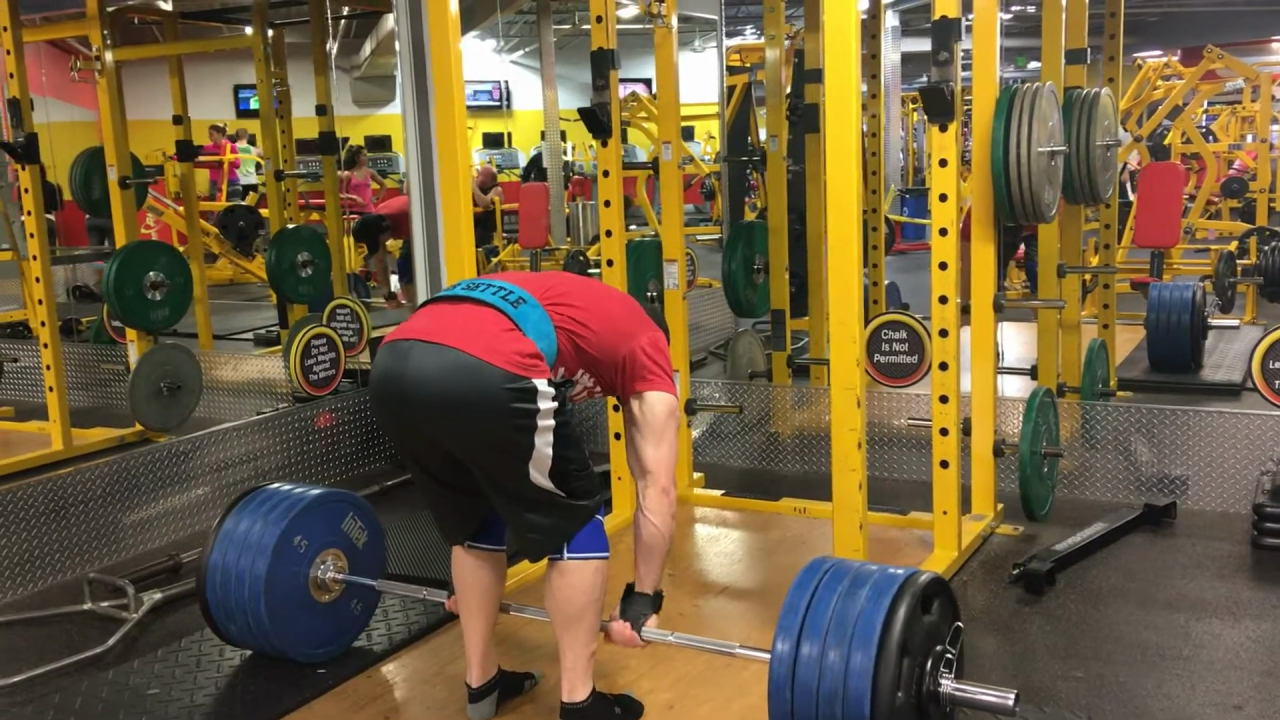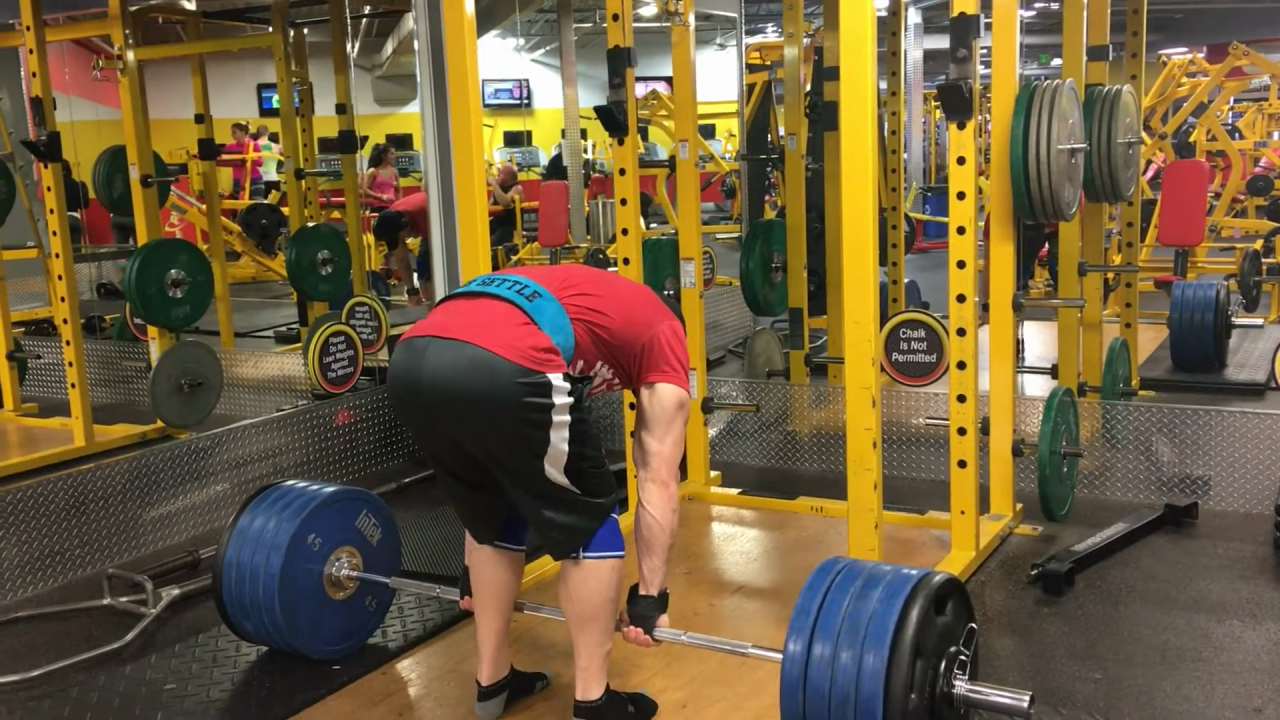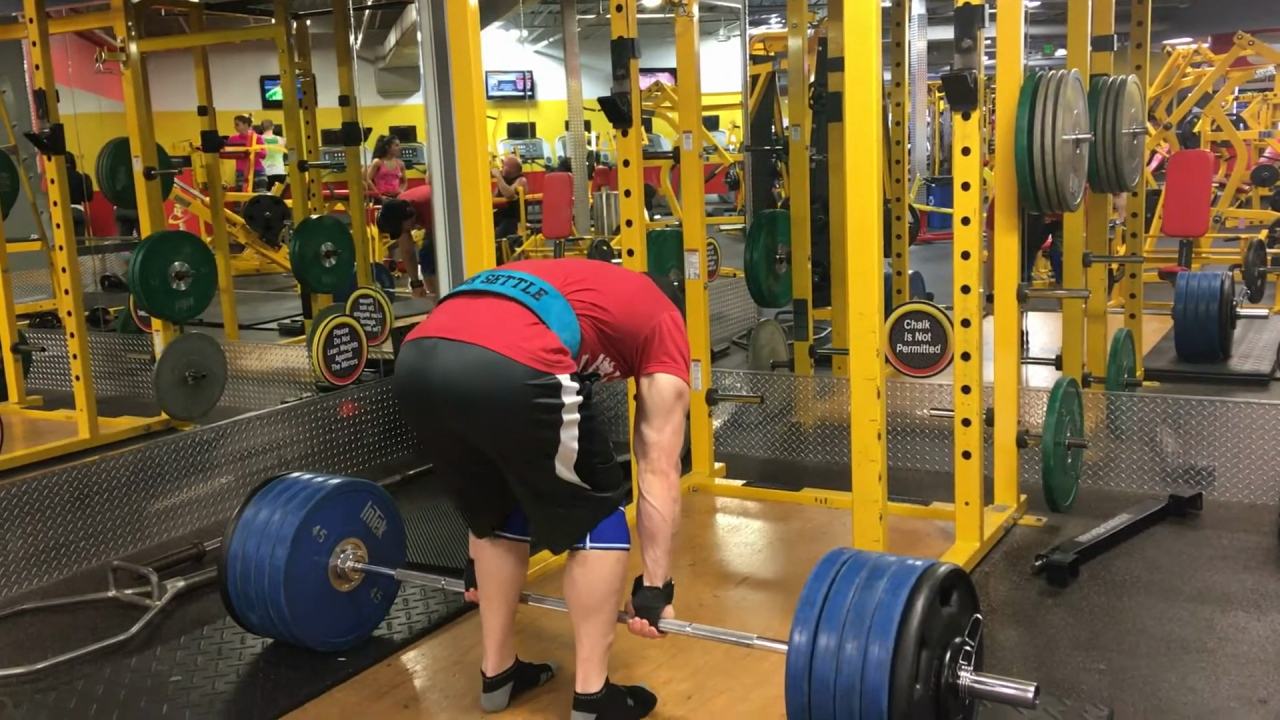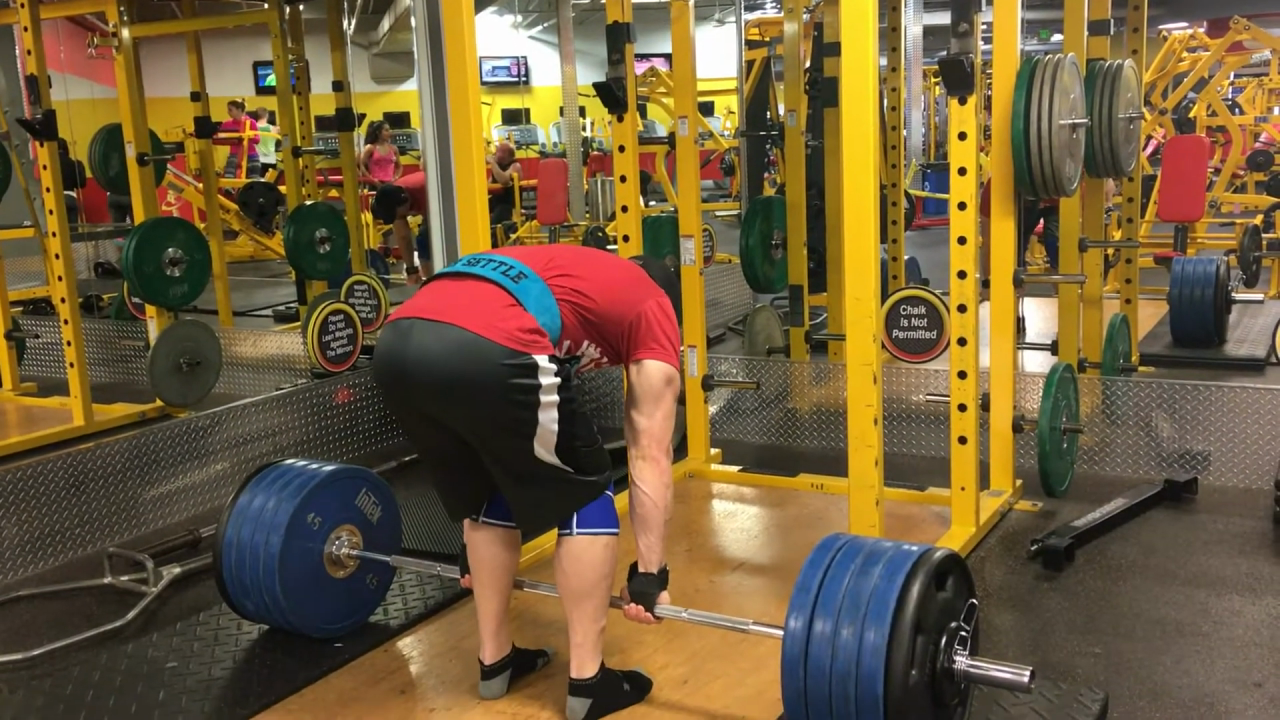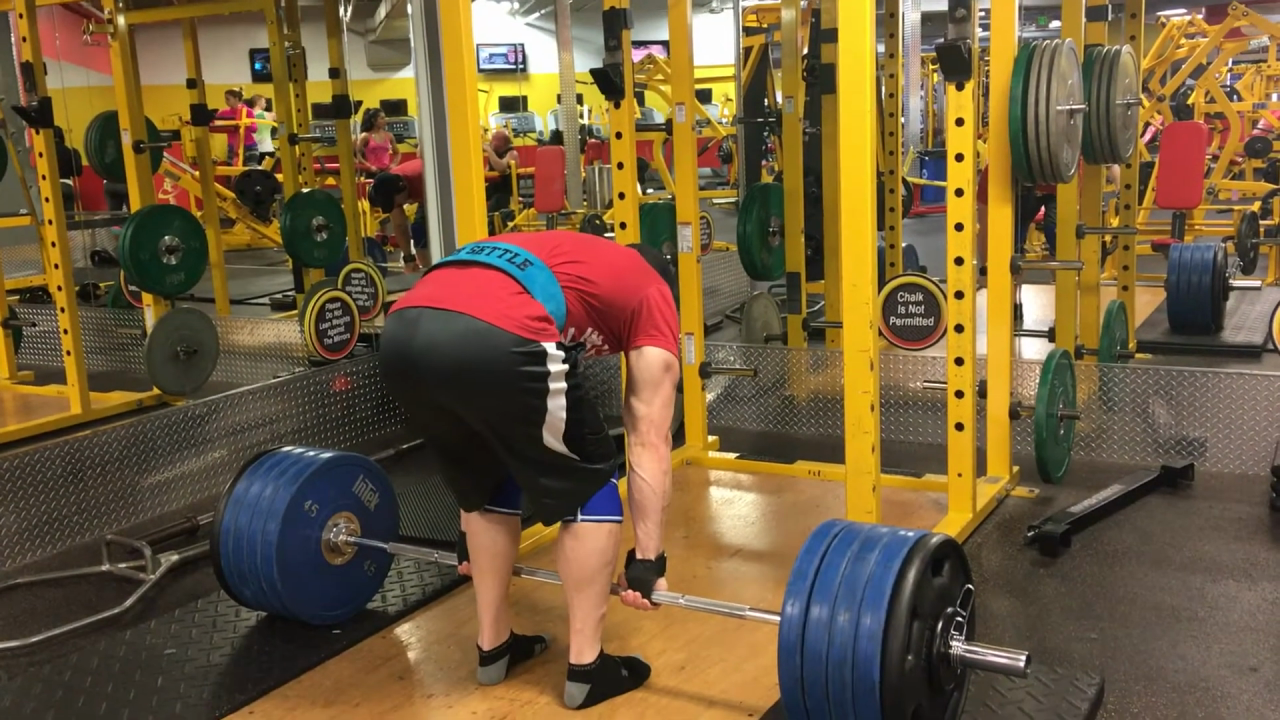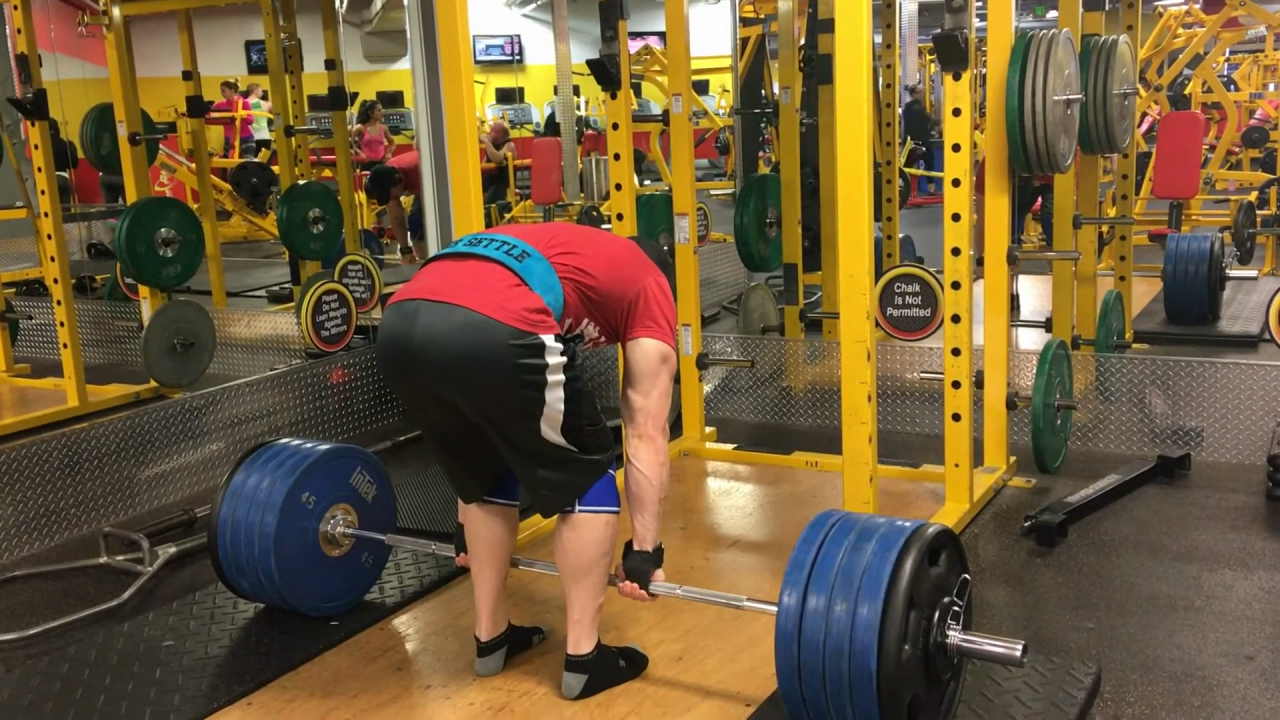
dt=0.5s
person 1, frame 1
right shoulder: (646, 344)
left elbow: (499, 475)
right elbow: (657, 486)
right wrist: (642, 600)
left hip: (393, 364)
right hip: (485, 374)
left knee: (475, 517)
right knee: (574, 522)
left ankle: (482, 683)
person 1, frame 2
right shoulder: (663, 335)
left elbow: (505, 472)
right elbow: (658, 479)
left wrist: (475, 573)
right wrist: (650, 596)
left hip: (412, 360)
right hip: (502, 370)
left knee: (492, 513)
right knee: (590, 521)
left ankle: (492, 682)
person 1, frame 3
right shoulder: (663, 321)
left elbow: (506, 453)
right elbow: (659, 469)
left wrist: (478, 565)
right wrist: (655, 588)
left hip: (417, 358)
right hip: (510, 369)
left knee: (500, 505)
right knee: (596, 513)
left ankle: (497, 673)
person 1, frame 4
right shoulder: (653, 308)
left elbow: (501, 446)
right elbow: (650, 455)
left wrist: (472, 554)
right wrist: (650, 573)
left hip: (397, 344)
right hip: (488, 352)
left knee: (489, 494)
right knee: (584, 498)
left ankle: (495, 661)
right ankle: (588, 682)
person 1, frame 5
right shoulder: (652, 294)
left elbow: (496, 430)
right elbow: (649, 441)
left wrist: (469, 537)
right wrist: (648, 560)
left hip: (402, 333)
right hip: (496, 340)
left knee: (489, 481)
right knee: (588, 485)
left ankle: (493, 646)
right ankle: (586, 668)
person 1, frame 6
right shoulder: (649, 286)
left elbow: (491, 421)
right elbow: (647, 432)
left wrist: (468, 528)
right wrist: (646, 552)
left hip: (401, 325)
right hip: (493, 333)
left knee: (488, 472)
right knee: (587, 476)
left ankle: (490, 638)
right ankle: (584, 659)
